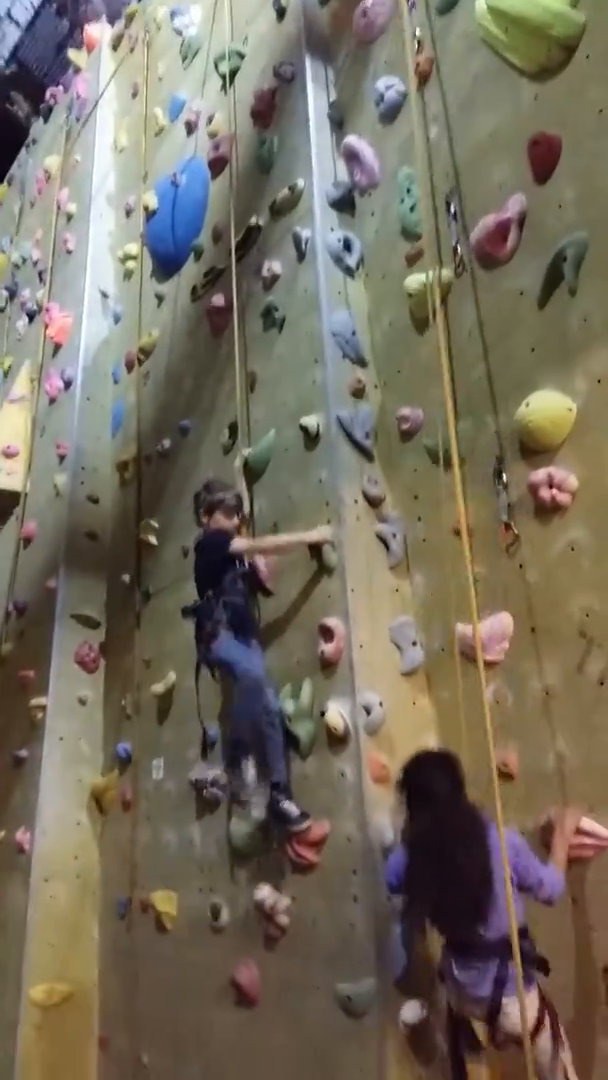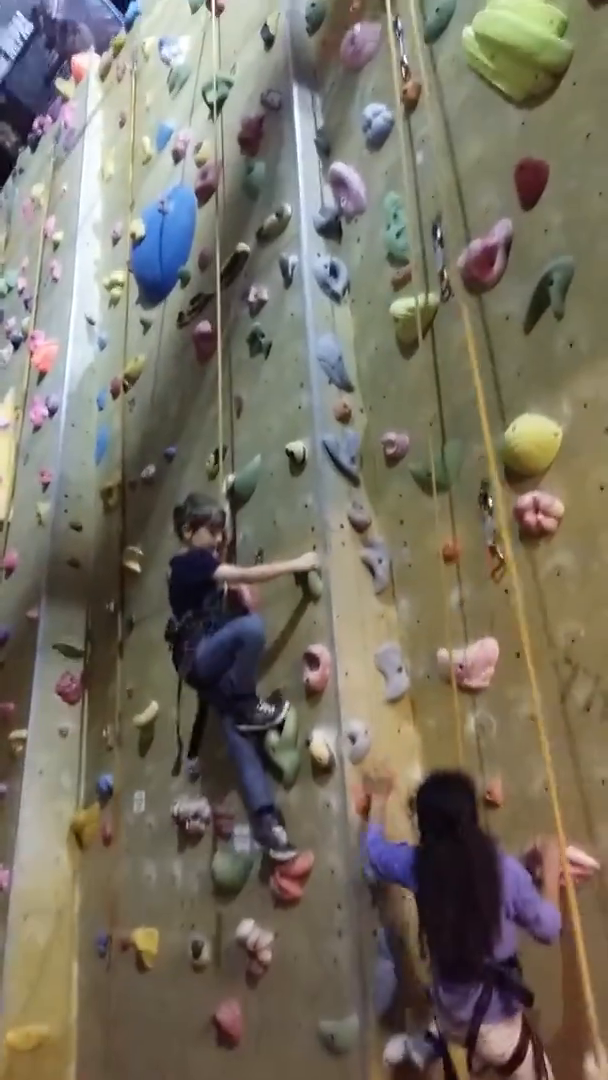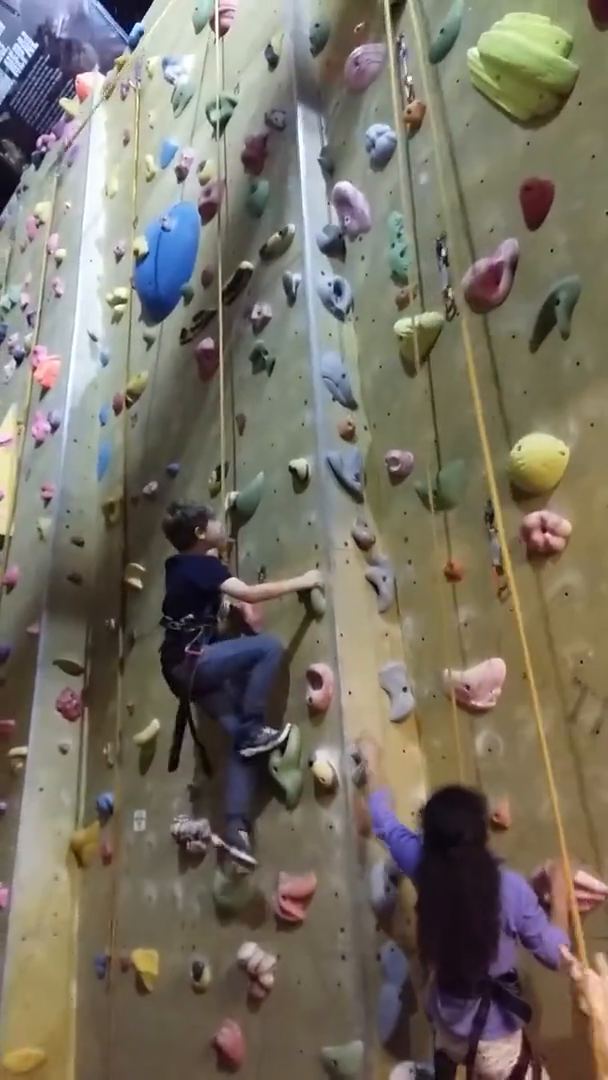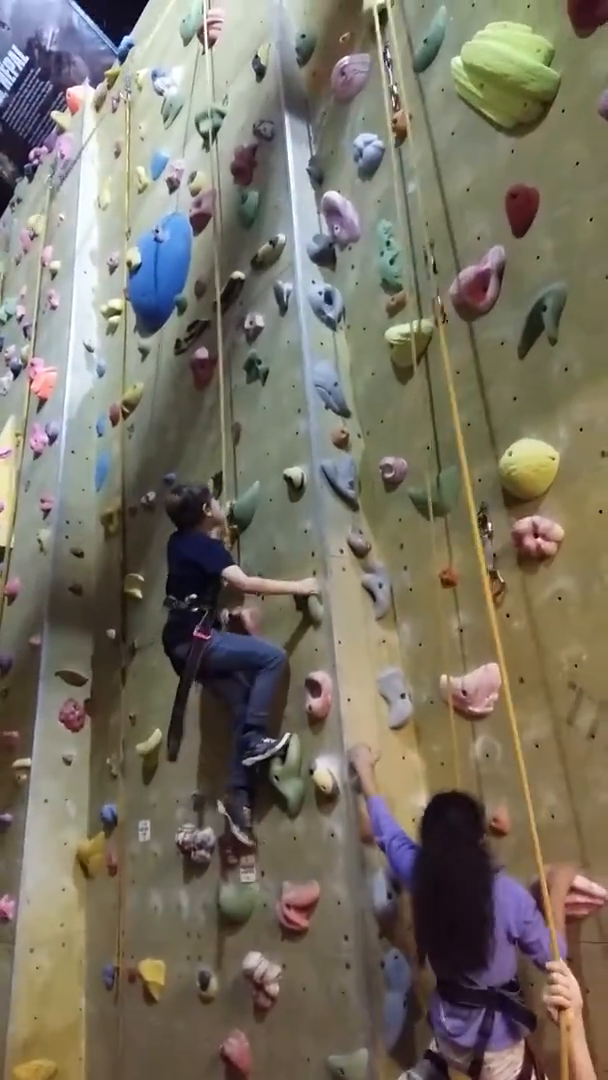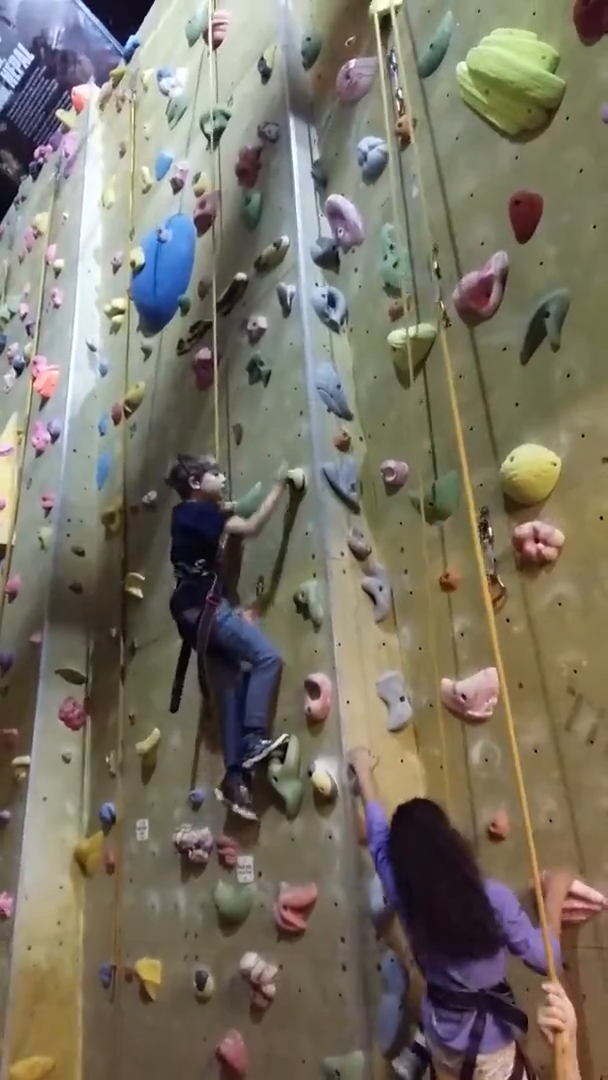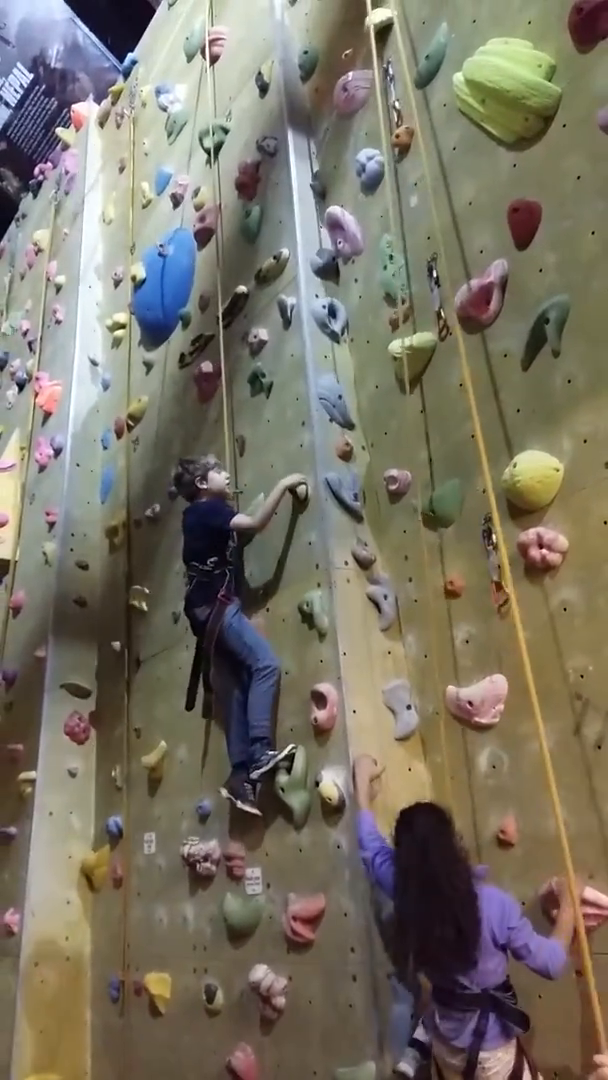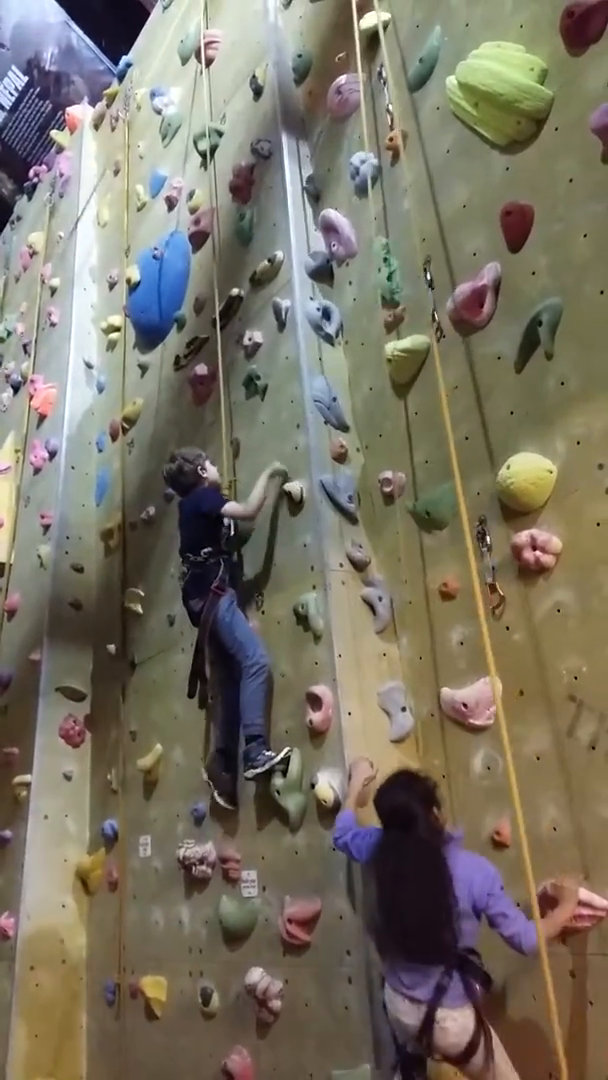
dt=0.4s
person 1, frame 1
left shoulder: (229, 543)
right shoulder: (210, 542)
right elbow: (261, 546)
right wrist: (311, 537)
left hip: (240, 636)
right hip: (218, 634)
left knee: (269, 709)
right knee: (252, 673)
left ankle: (278, 793)
right ankle: (239, 753)
person 1, frame 2
left shoulder: (200, 563)
right shoulder: (191, 562)
right elbow: (243, 576)
right wrist: (297, 564)
left hip: (210, 659)
right hip: (197, 657)
left knee: (241, 735)
right knee: (251, 626)
left ankle: (266, 820)
right ankle: (246, 705)
person 1, frame 3
left shoulder: (180, 564)
right shoulder: (203, 565)
right elbow: (247, 593)
right wrist: (299, 582)
left hip: (189, 663)
right hip: (191, 660)
left knee: (240, 739)
right knee: (269, 647)
left ankle: (236, 827)
right ankle: (252, 730)
person 1, frame 4
left shoulder: (181, 541)
right shoulder: (206, 545)
right elbow: (244, 583)
left wrist: (220, 533)
right wrist: (296, 587)
left hip: (187, 641)
right hip: (197, 638)
left knee: (244, 701)
right knee: (274, 657)
left ankle: (238, 796)
right ankle: (255, 739)
person 1, frame 5
left shoulder: (190, 513)
right shoulder: (200, 512)
left elbow: (222, 530)
right elbow: (251, 528)
left wrist: (223, 512)
right wrist: (278, 488)
left hip: (196, 606)
right hip: (204, 605)
left knee: (233, 684)
right knee: (267, 657)
left ankle: (234, 776)
right ankle: (253, 741)
person 1, frame 6
left shoulder: (202, 513)
right shoulder: (208, 510)
right elbow: (255, 524)
right wrist: (282, 486)
left hip: (211, 604)
right hip: (215, 603)
left knee: (242, 683)
right knee: (266, 665)
left ankle: (240, 774)
right ankle: (260, 754)
person 1, frame 7
left shoulder: (196, 504)
right shoulder: (203, 496)
right elbow: (249, 511)
right wrist: (267, 476)
left hip: (206, 594)
right hip: (212, 592)
left knee: (233, 678)
right knee: (255, 661)
left ankle: (222, 762)
right ankle: (256, 753)
person 2, frame 1
left shoulder: (414, 856)
right shoulder: (501, 842)
left elbow: (394, 878)
right elbow: (549, 888)
right wrist: (563, 833)
left hip: (464, 993)
right hip: (512, 993)
person 2, frame 2
left shoulder: (417, 865)
right shoulder: (504, 869)
left elbow: (375, 849)
right elbow: (548, 928)
left wrist: (378, 796)
right wrist: (551, 866)
left hip: (449, 1015)
right hip: (496, 1025)
left ankle: (430, 1045)
person 2, frame 3
left shoulder: (424, 869)
right shoulder: (510, 888)
left elbow: (384, 822)
right elbow: (553, 953)
left wrist: (371, 761)
right wrist: (559, 890)
left hip: (447, 1028)
right hip: (494, 1041)
person 2, frame 4
left shoulder: (420, 878)
right shoulder: (509, 894)
left elbow: (386, 830)
right elbow: (550, 957)
left wrist: (363, 768)
right wrist: (557, 893)
left hip: (449, 1037)
right hip: (497, 1048)
person 2, frame 5
left shoulder: (402, 892)
right shoulder: (493, 897)
left elbow: (379, 834)
right elbow: (544, 959)
left wrist: (363, 771)
right wrist: (554, 897)
left hip: (440, 1043)
right hip: (488, 1052)
person 2, frame 6
left shoulder: (403, 890)
right shoulder: (494, 904)
left elbow: (369, 841)
right elbow: (550, 963)
left wrist: (362, 779)
right wrist: (568, 906)
left hip: (444, 1045)
right hip: (490, 1053)
left ankle: (417, 1054)
person 2, frame 7
left shoulder: (384, 851)
right shoulder: (475, 871)
left elbow: (343, 833)
right elbow: (524, 938)
left wrist: (357, 782)
right wrist: (566, 906)
left hip: (398, 1004)
right hip: (449, 1016)
